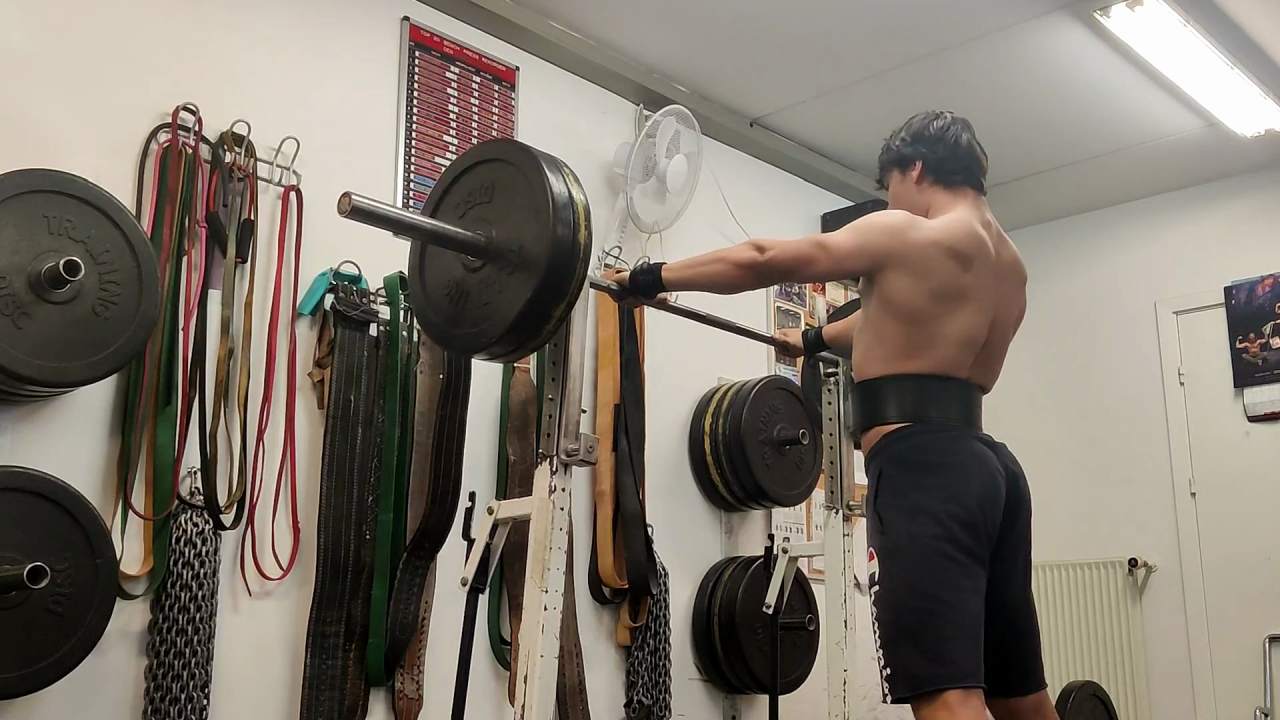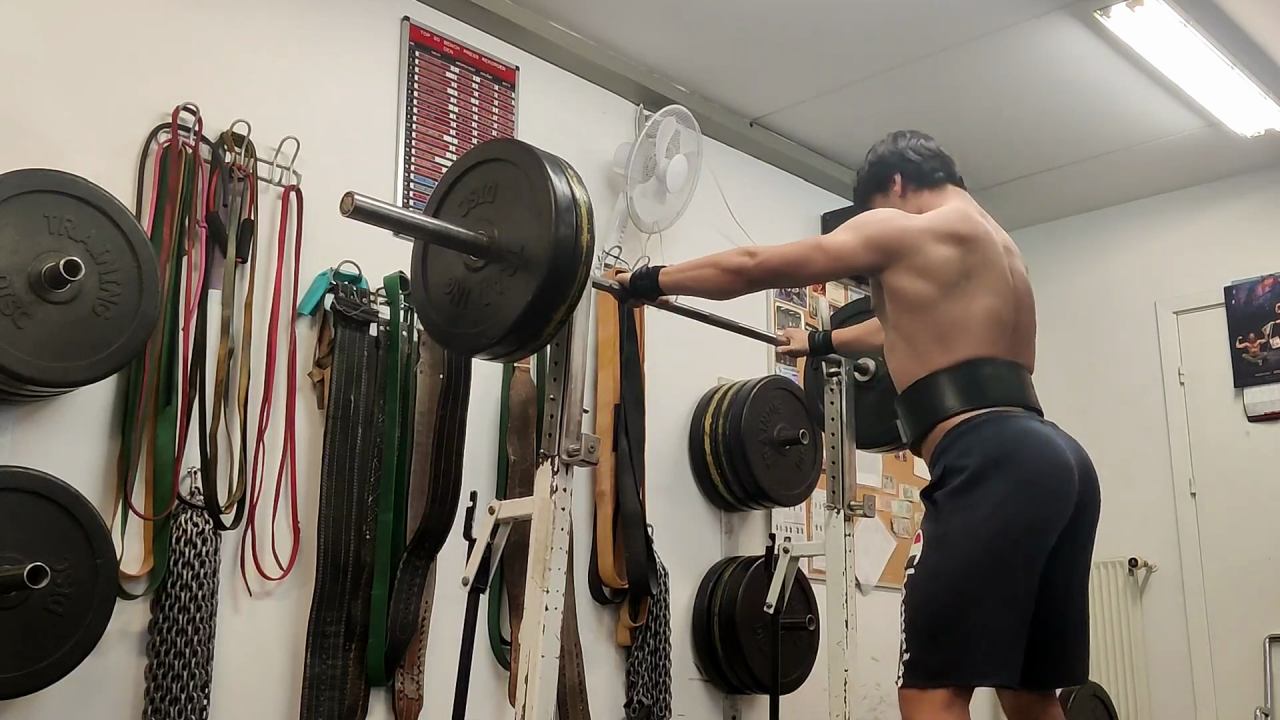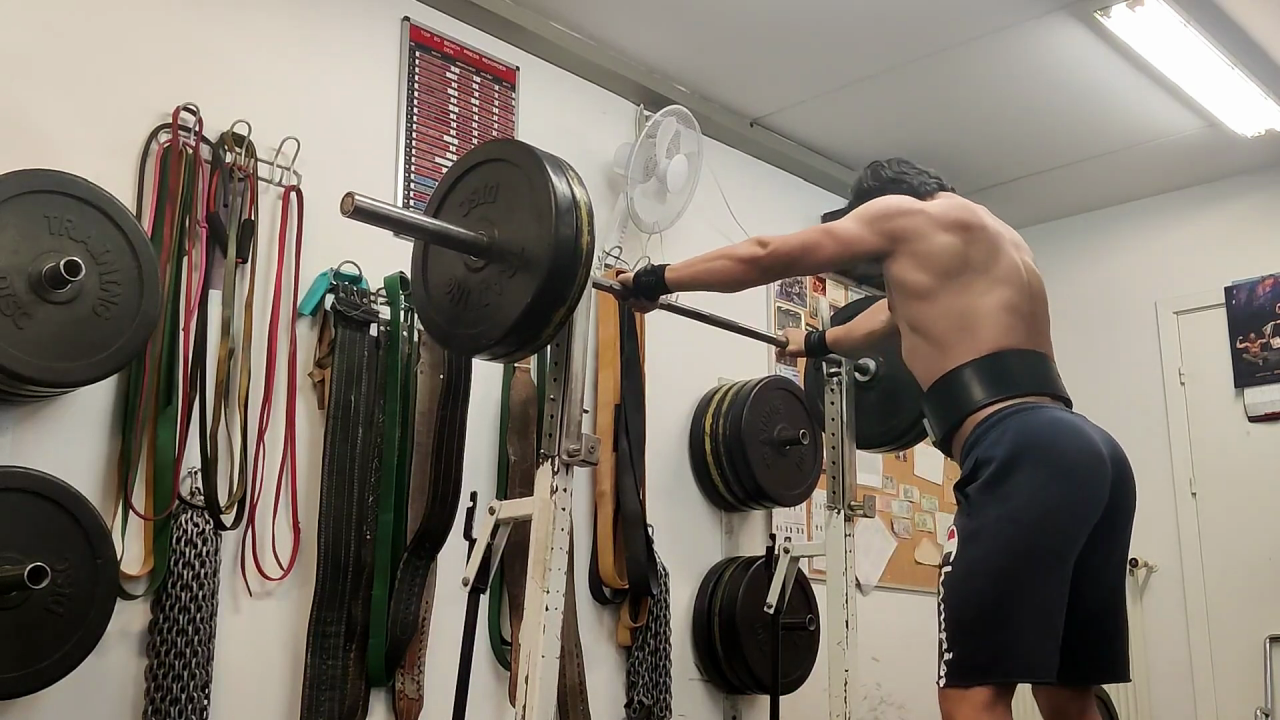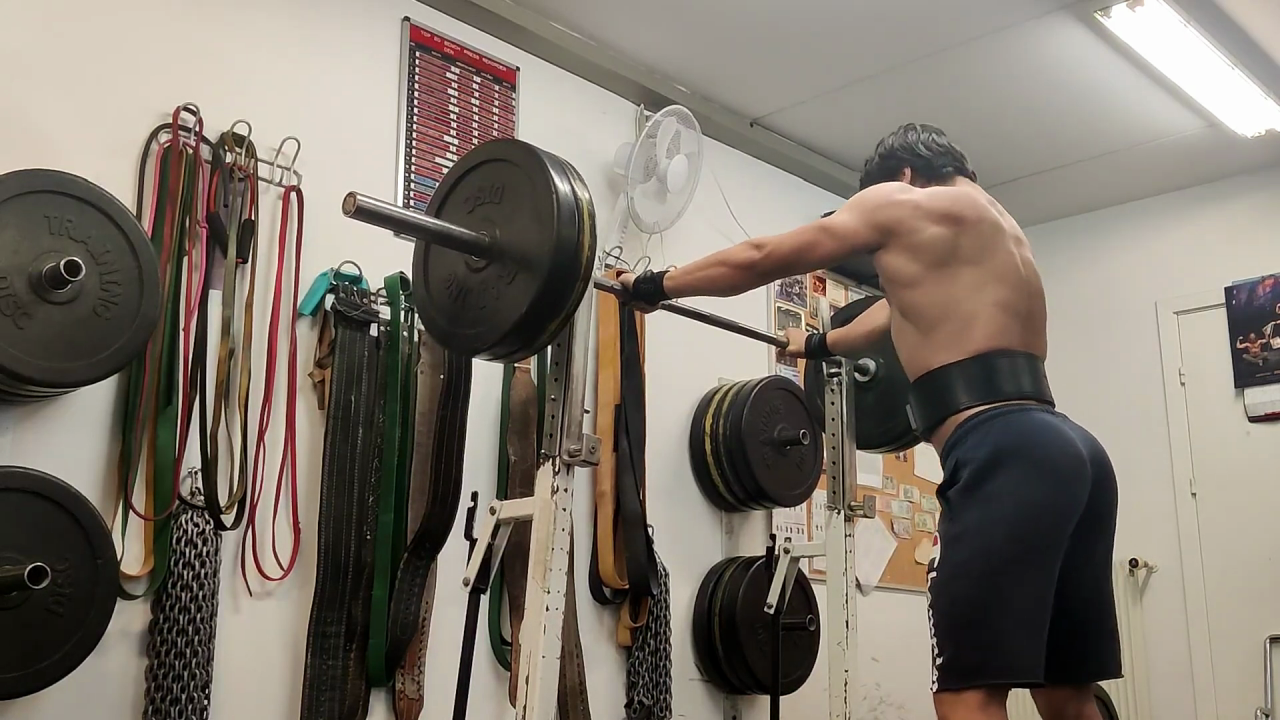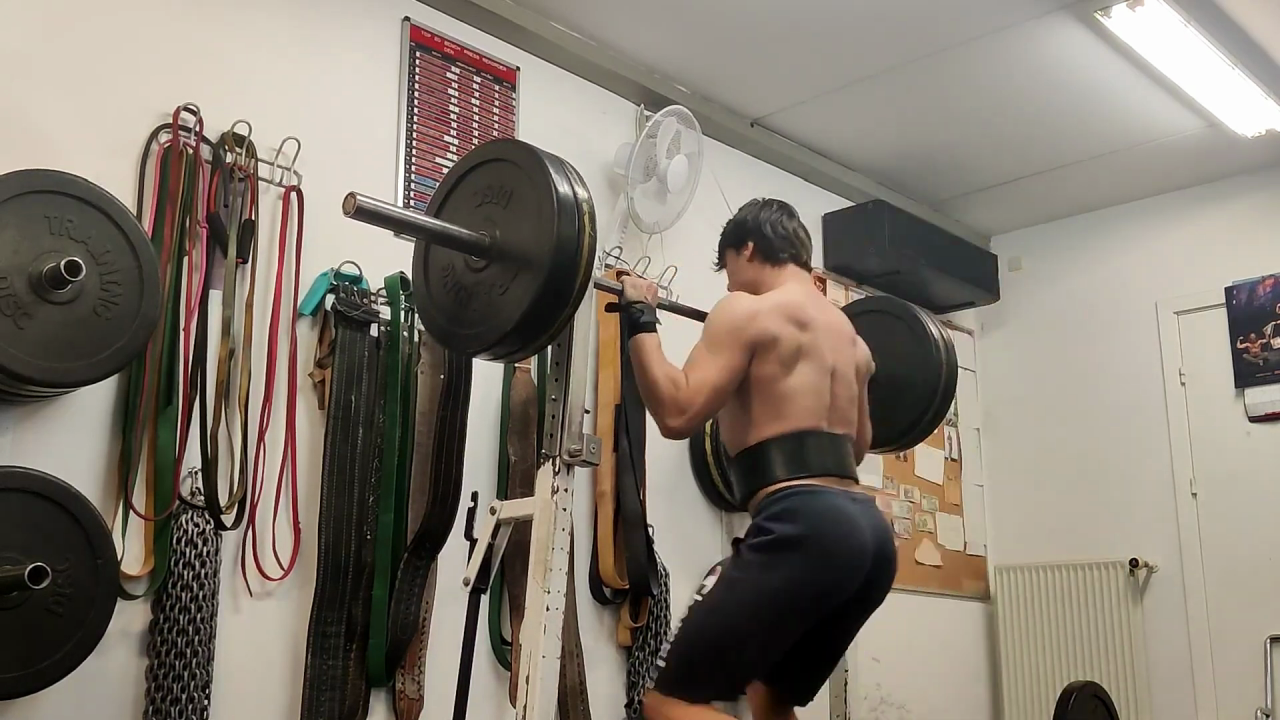
dt=0.7s
person 1, frame 1
left shoulder: (908, 234)
right shoulder: (1008, 262)
left elbow: (762, 261)
left wrist: (648, 278)
right wrist: (816, 339)
left hip: (922, 471)
right hip: (983, 466)
person 1, frame 2
left shoulder: (899, 228)
right shoulder: (997, 246)
left elbow: (753, 266)
left wrist: (650, 280)
right wrist: (824, 341)
left hip: (996, 466)
right hip: (1058, 463)
person 1, frame 3
left shoulder: (903, 215)
right shoulder: (995, 237)
left elbow: (763, 256)
left wrist: (654, 280)
right wrist: (817, 341)
left hip: (1025, 458)
right hip: (1090, 456)
person 1, frame 4
left shoulder: (904, 202)
right shoulder: (1001, 228)
left elbow: (758, 259)
left wrist: (655, 286)
right wrist: (819, 344)
left hip: (1003, 456)
right hip: (1069, 452)
person 1, frame 5
left shoulder: (747, 311)
right shoulder: (845, 332)
left elbow: (678, 413)
left wrist: (639, 318)
left hip: (805, 529)
right hip: (867, 530)
